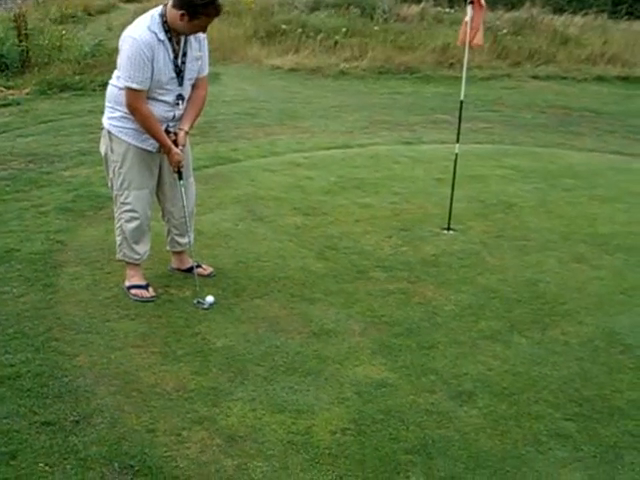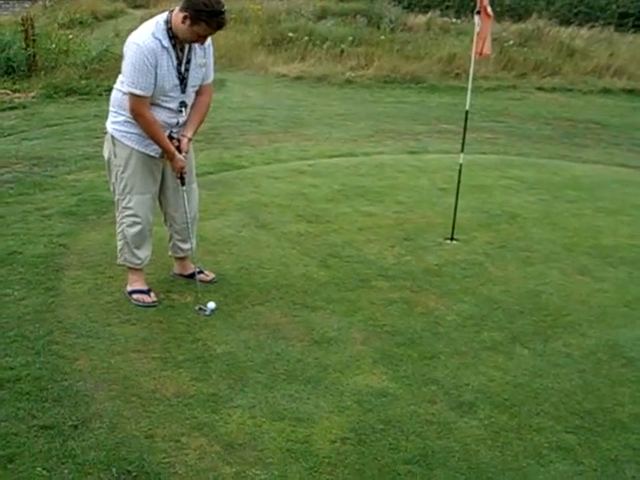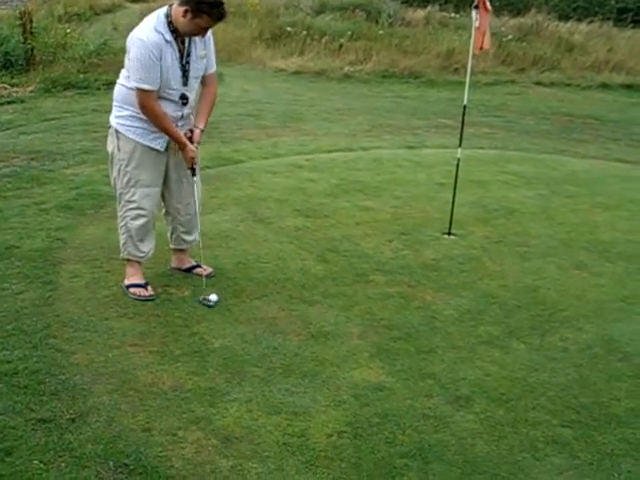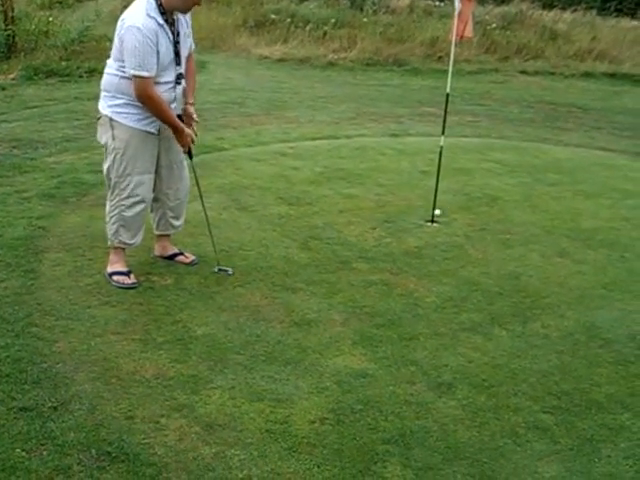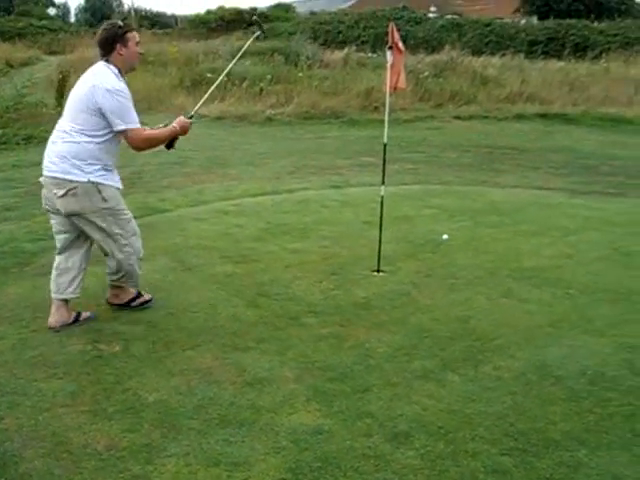
dt=1s
person 1, frame 1
left shoulder: (196, 35)
right shoulder: (140, 38)
left elbow: (199, 86)
right elbow: (135, 104)
left wrist: (183, 130)
right wrist: (167, 147)
left hip: (173, 130)
right hip: (131, 131)
left knee: (181, 197)
right knee: (135, 203)
left ankle: (180, 257)
right ankle: (133, 271)
person 1, frame 2
left shoulder: (202, 41)
right shoulder: (144, 44)
left elbow: (204, 93)
right elbow: (139, 110)
left wrist: (187, 136)
right wrist: (170, 153)
left hip: (176, 135)
right hip: (134, 136)
left knee: (184, 203)
right knee: (137, 208)
left ankle: (182, 262)
right ankle: (135, 276)
person 1, frame 3
left shoulder: (201, 34)
right shoulder: (147, 40)
left elbow: (209, 82)
right elbow: (147, 104)
left wrist: (198, 128)
right wrist: (182, 143)
left hip: (178, 128)
right hip: (138, 130)
left knee: (185, 196)
right knee: (139, 202)
left ankle: (180, 255)
right ankle: (133, 269)
person 1, frame 4
right shoulder: (141, 25)
left elbow: (186, 60)
right elbow: (144, 91)
left wrist: (188, 106)
right wrist: (179, 126)
left hip: (161, 117)
right hip: (127, 119)
left knee: (174, 183)
right knee: (130, 189)
left ankle: (163, 243)
right ankle: (117, 258)
person 1, frame 5
left shoulder: (99, 75)
right shoulder: (111, 87)
left elbow: (125, 130)
right elbow: (138, 141)
left wrist: (165, 132)
right wrist: (174, 130)
left hip: (58, 177)
right hip: (85, 180)
left knee: (71, 245)
right knee: (124, 236)
left ankle: (61, 309)
right ankle: (120, 291)
